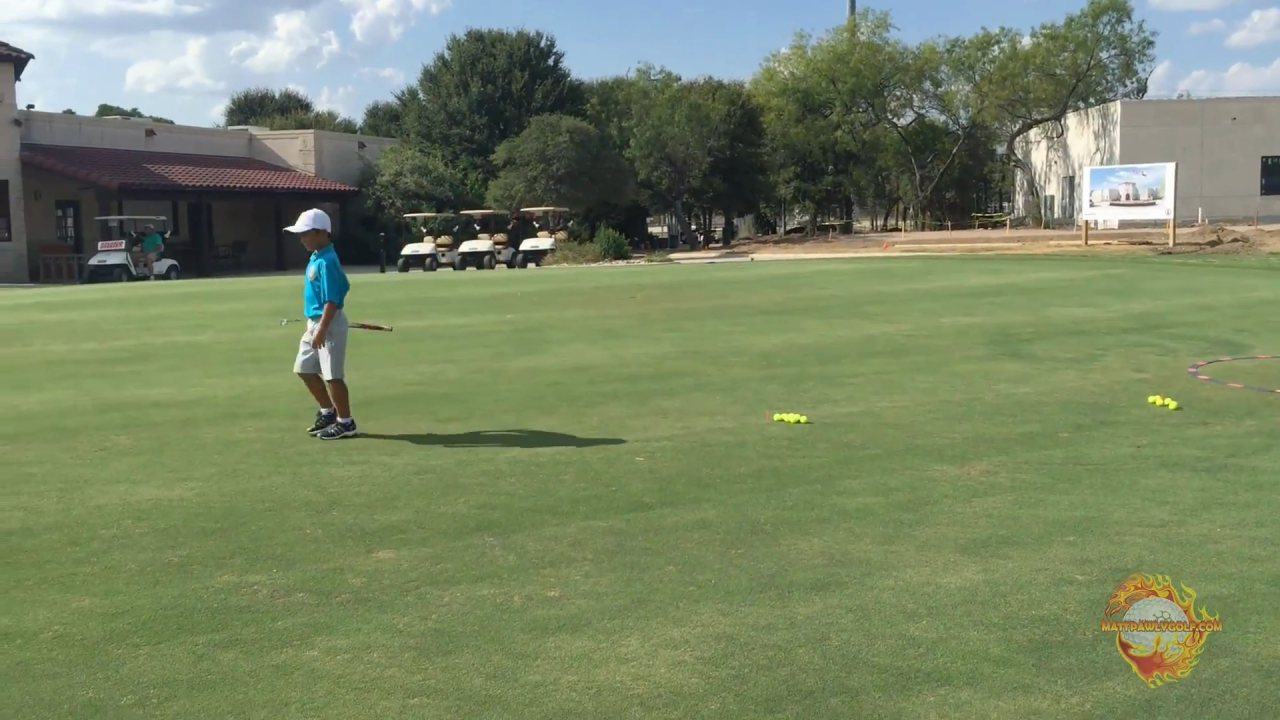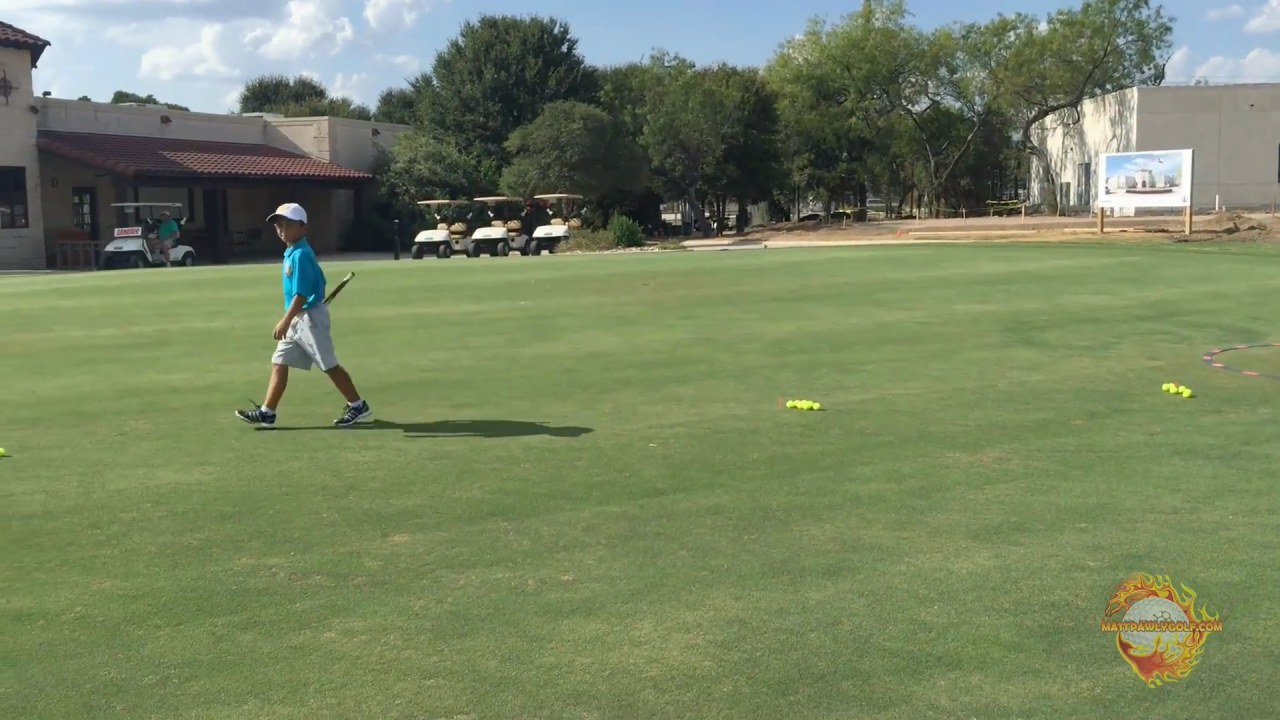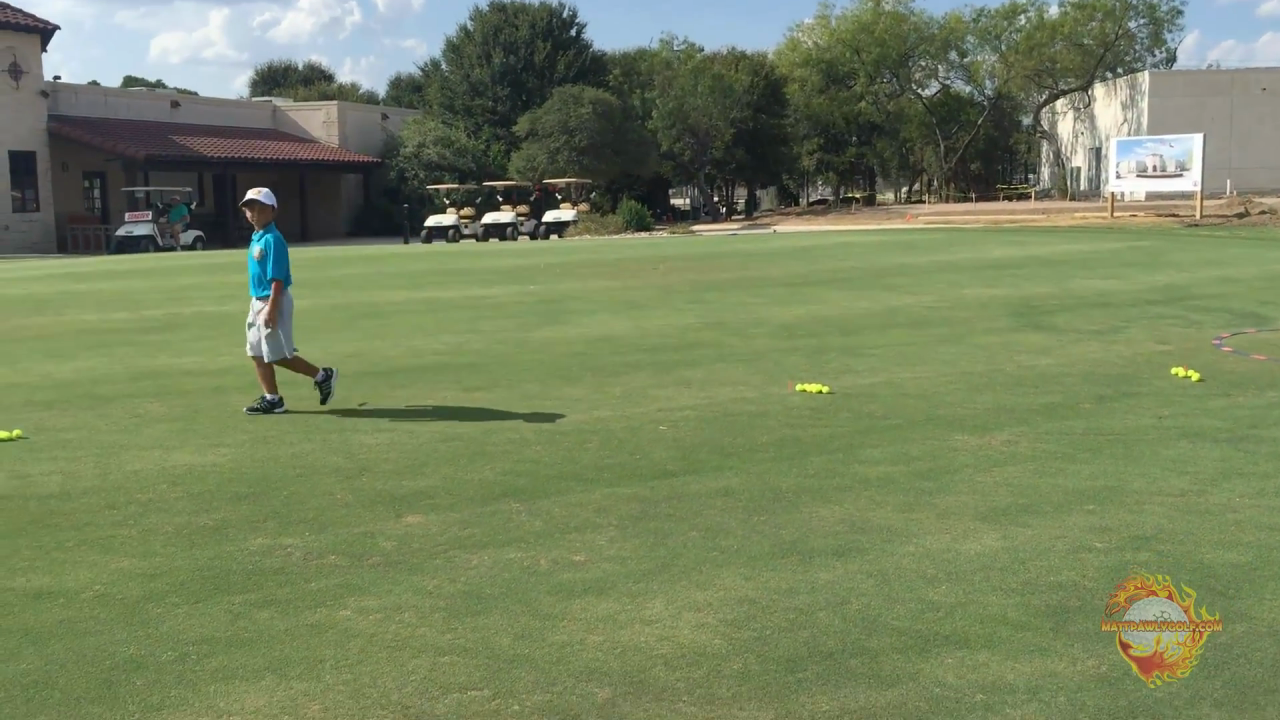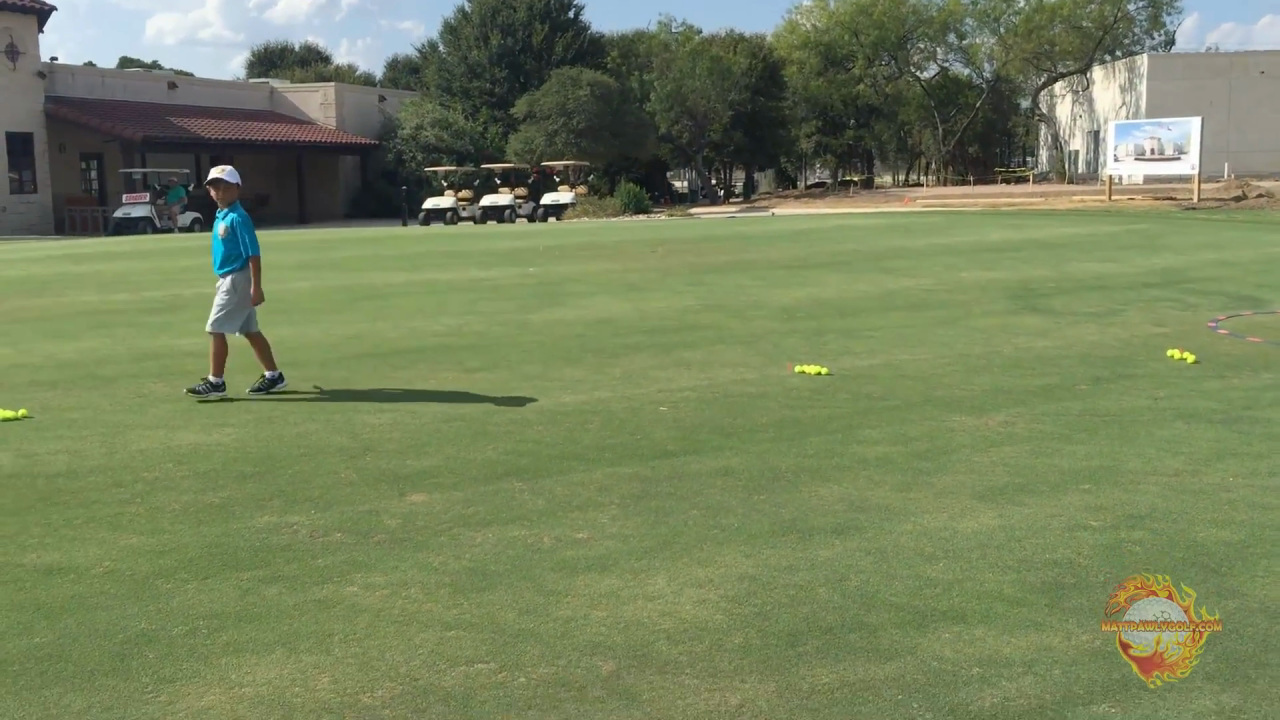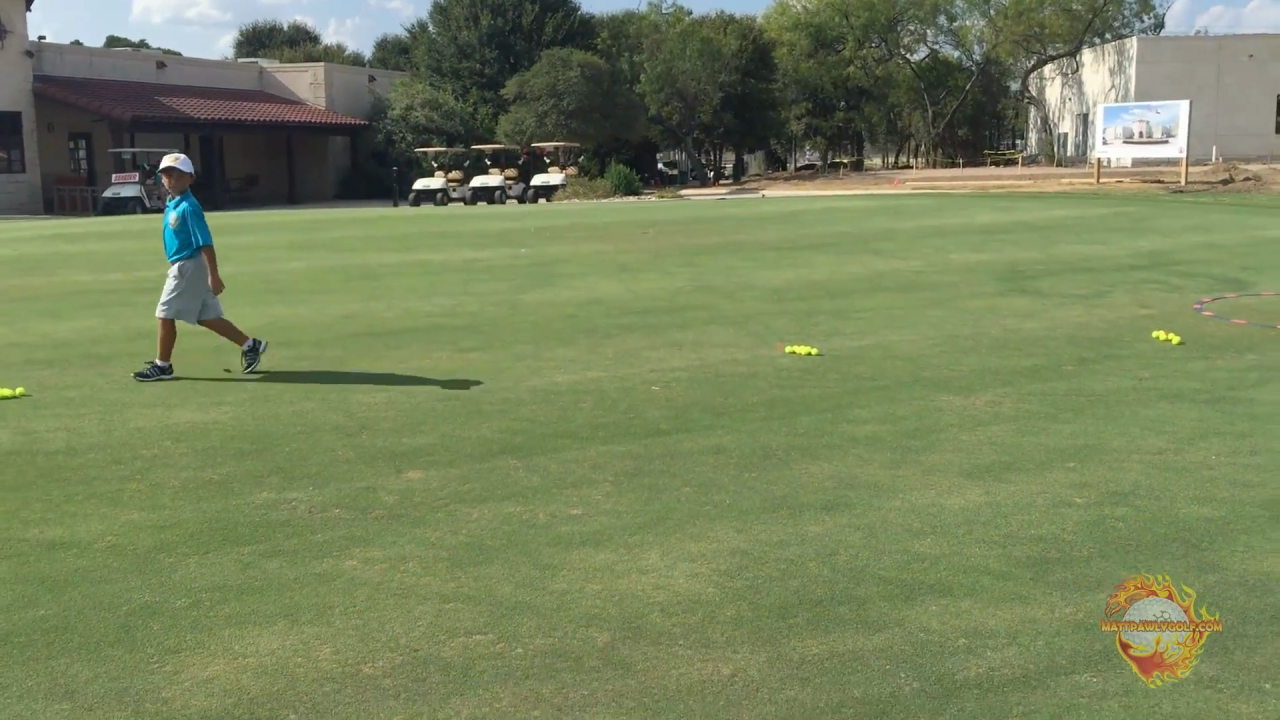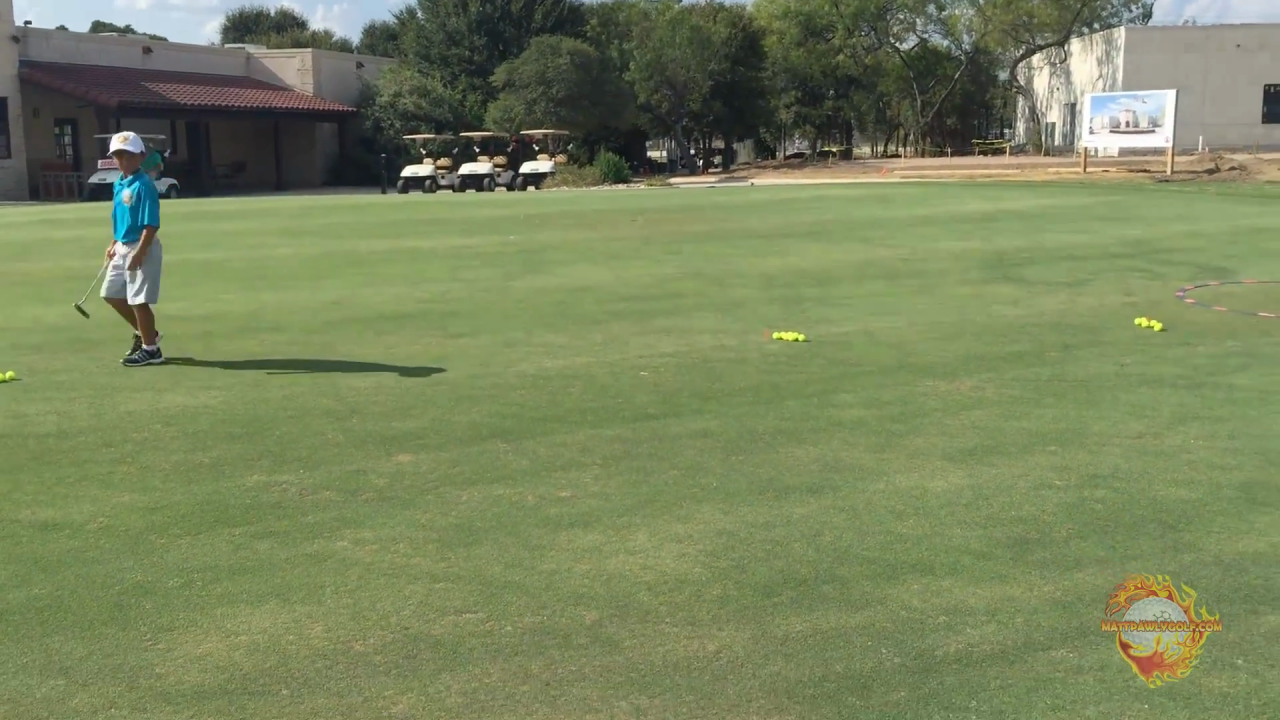
dt=0.2s
person 1, frame 1
left shoulder: (326, 261)
right shoulder: (318, 257)
left elbow: (332, 300)
right elbow: (344, 287)
left wrist: (321, 330)
left hip: (328, 324)
right hip: (316, 323)
left knee: (332, 375)
right knee: (304, 369)
left ankle: (346, 422)
right ankle: (328, 411)
person 1, frame 2
left shoulder: (300, 255)
right shoulder: (292, 252)
left elbow: (301, 294)
right elbow: (320, 282)
left wrist: (285, 321)
left hip: (310, 318)
right hip: (298, 319)
left knee: (329, 365)
right knee: (280, 363)
left ankle: (358, 406)
right ankle: (267, 412)
person 1, frame 3
left shoulder: (272, 240)
right shoulder: (256, 238)
left elbow: (278, 278)
left wrist: (271, 308)
left hip: (274, 304)
right hip: (258, 303)
left knee: (277, 355)
right knee: (257, 353)
left ankle: (323, 376)
right ankle: (272, 398)
person 1, frame 4
left shoulder: (238, 218)
right shoulder: (221, 216)
left elbow: (253, 254)
left wrist: (256, 286)
left hip: (237, 280)
right hip: (228, 280)
left knee: (216, 329)
right knee: (251, 331)
left ankle: (216, 381)
right ankle: (273, 376)
person 1, frame 5
left shoulder: (188, 207)
right shoulder: (171, 204)
left elbow: (206, 243)
left wrist: (214, 275)
left hip: (187, 268)
right hip: (183, 267)
left knee: (166, 314)
right knee: (209, 317)
left ankle: (163, 365)
right ankle: (251, 346)
person 1, frame 6
left shoulder: (144, 185)
right shoulder: (119, 183)
left elbow: (151, 224)
left wrist: (139, 253)
right wrist: (114, 245)
left hip: (141, 250)
right hip: (123, 248)
left knee: (140, 300)
right knee: (112, 294)
left ankle: (151, 349)
right ankle: (144, 333)
